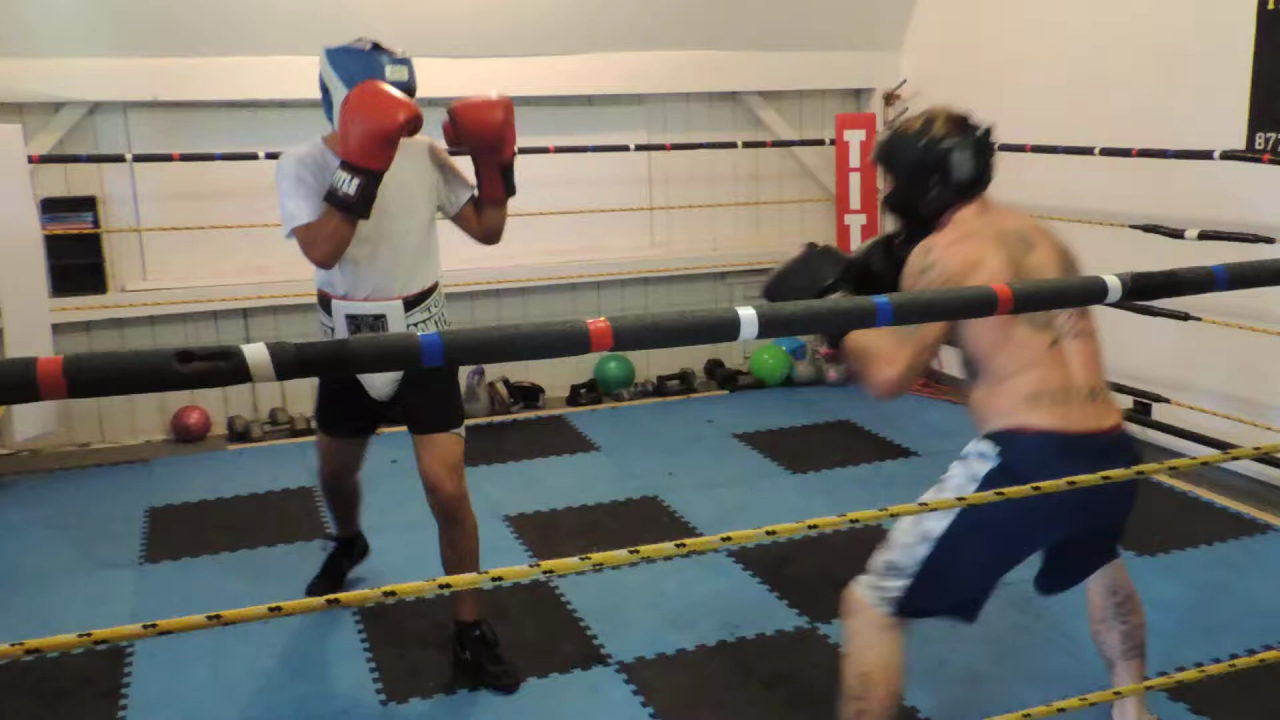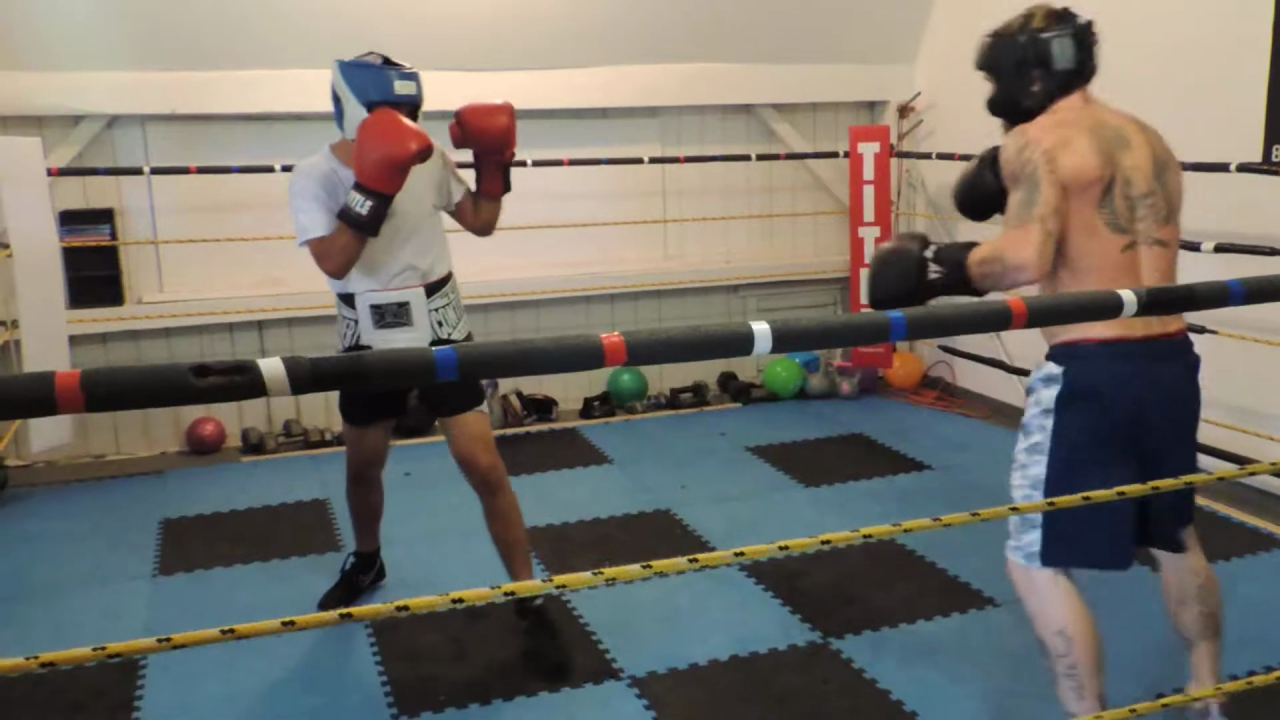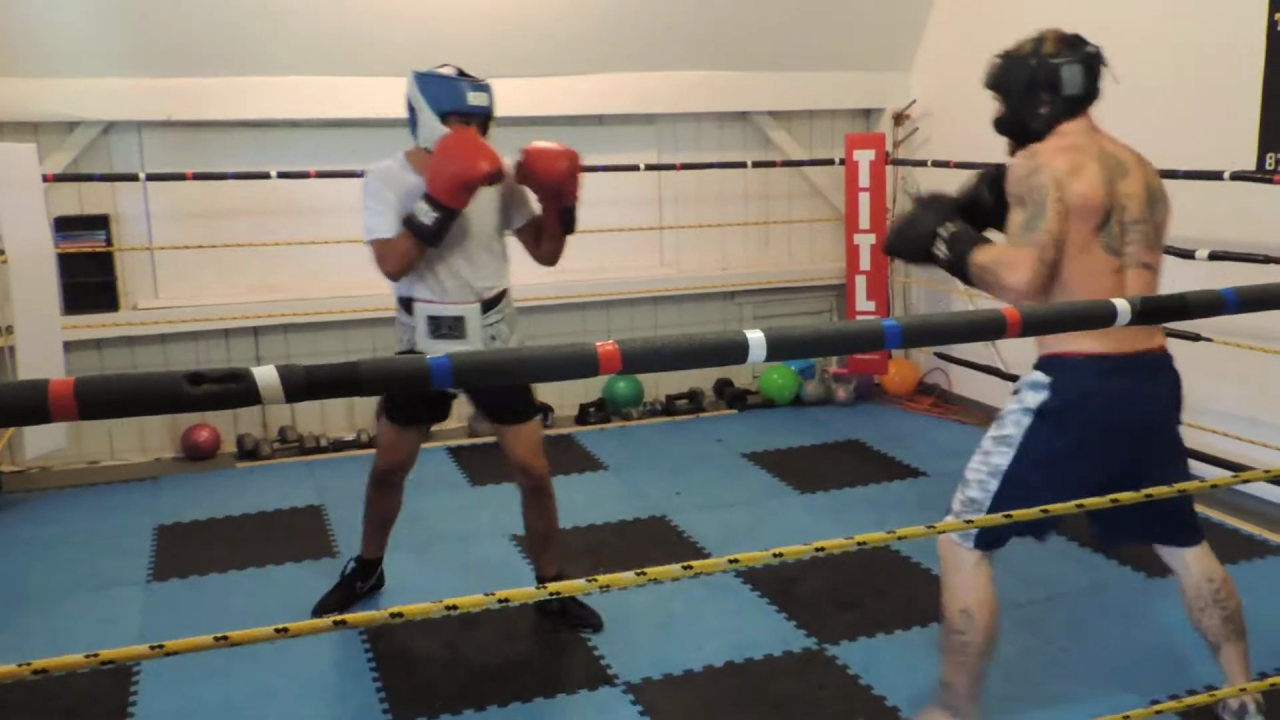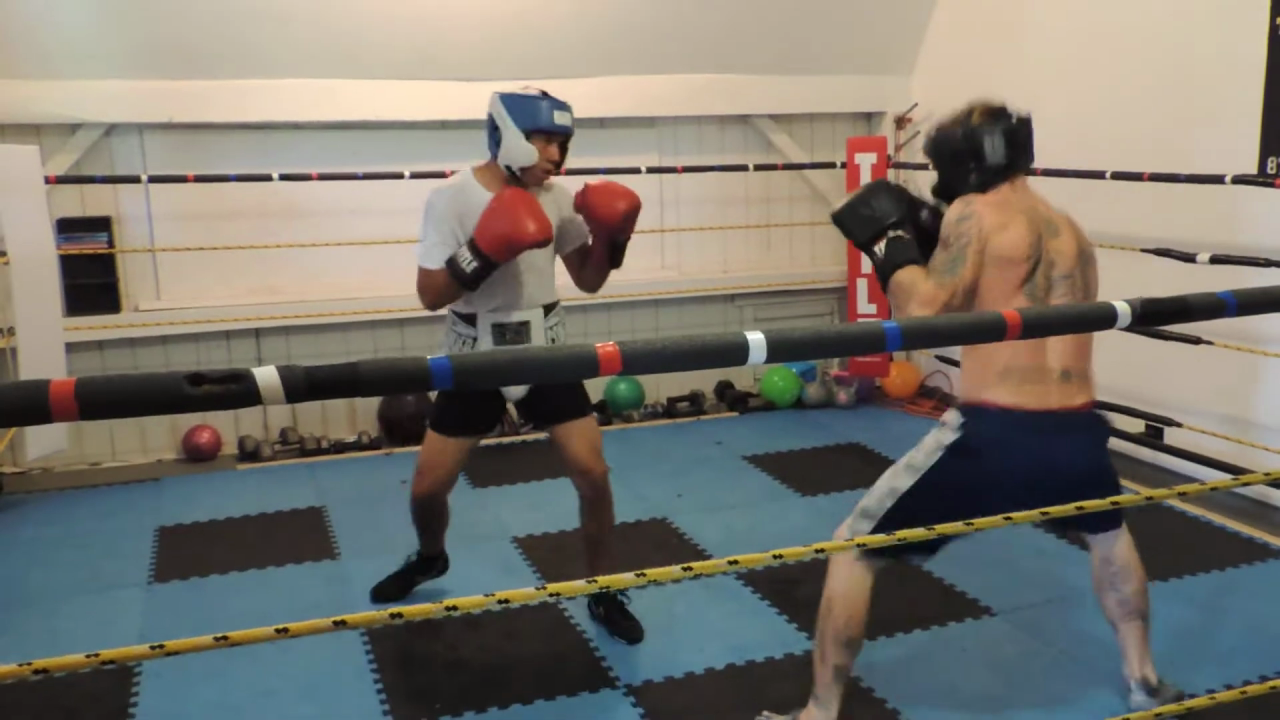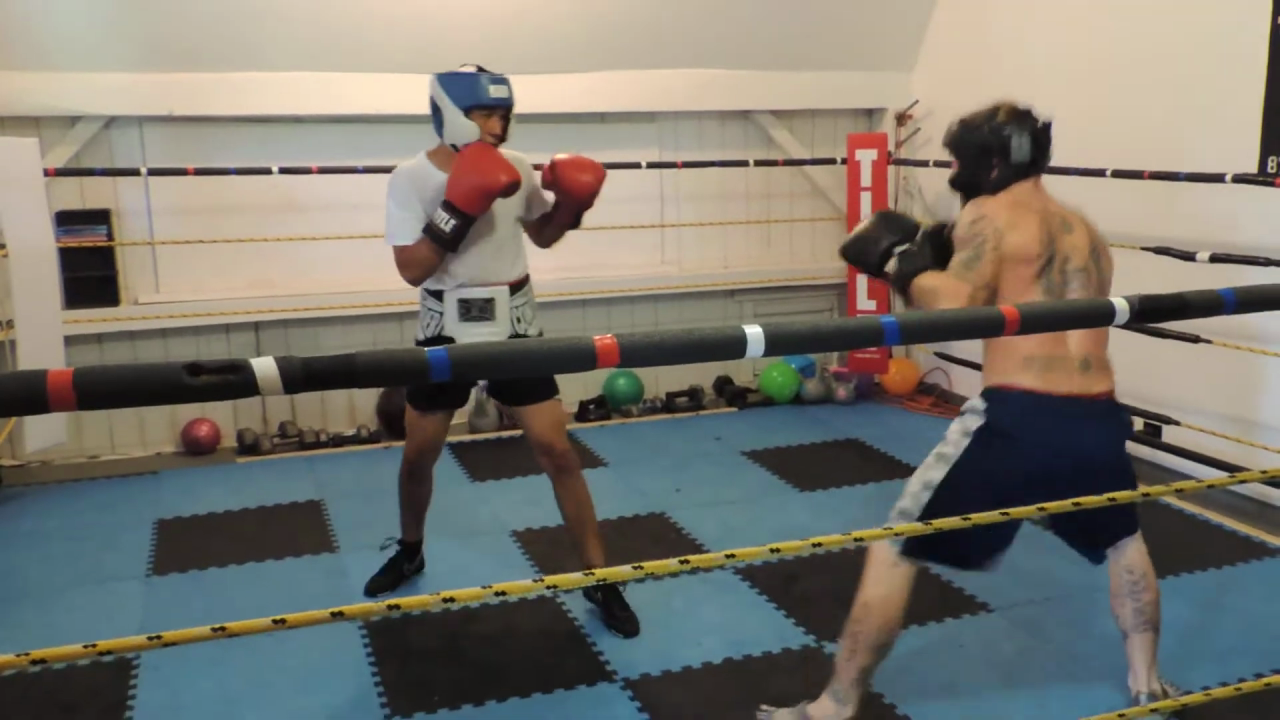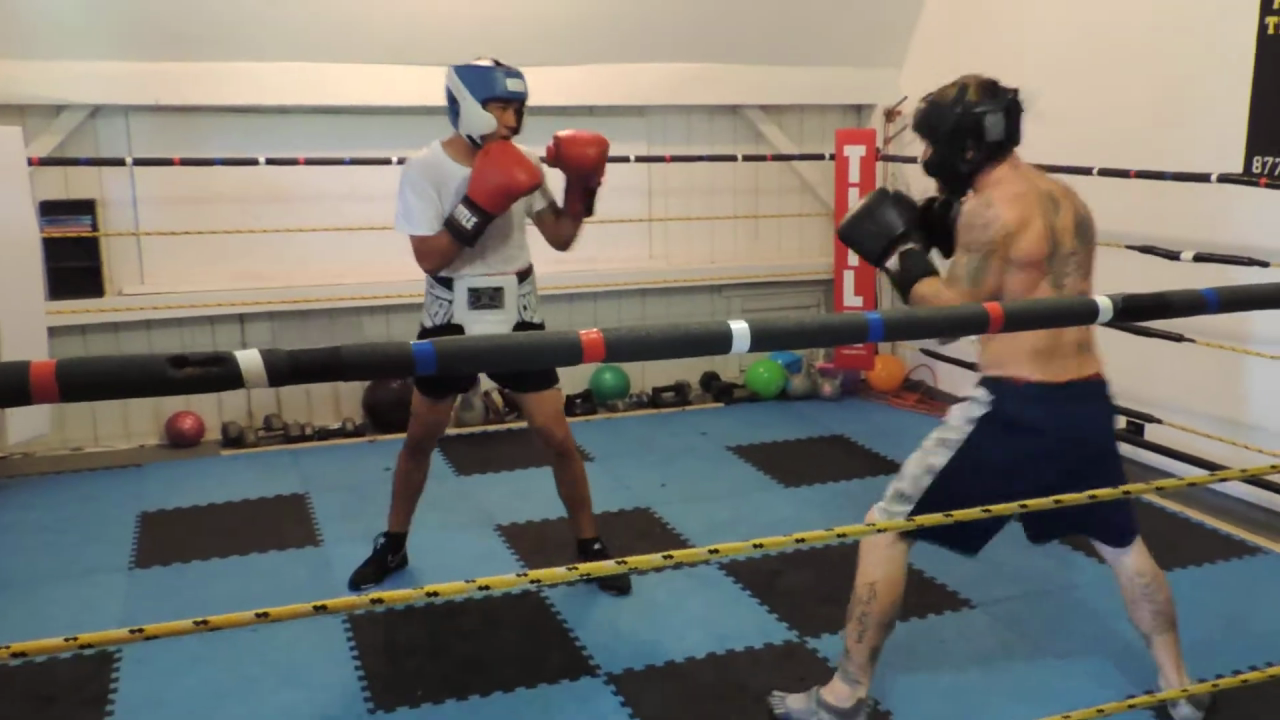
dt=0.3s
person 1, frame 1
left shoulder: (944, 253)
right shoulder: (1044, 238)
left elbow: (889, 372)
left wrist: (829, 302)
right wrist: (901, 279)
left hip: (1022, 461)
right hip: (1107, 452)
left knee: (871, 604)
right knee: (1097, 563)
person 1, frame 2
left shoulder: (1036, 140)
right shoulder: (1149, 142)
left elbow: (1027, 261)
left wrist: (940, 265)
left hip: (1090, 373)
right hip: (1168, 362)
left knee: (1038, 565)
right knee: (1175, 544)
person 1, frame 3
left shoulder: (1045, 161)
right shoulder: (1142, 172)
left elbow: (1017, 279)
left wrist: (948, 241)
right wrist: (1005, 205)
left hip: (1073, 387)
right hip: (1150, 380)
left knee: (962, 547)
right knee: (1181, 542)
person 1, frame 4
left shoulder: (975, 213)
right shoulder: (1072, 233)
left elbow: (923, 308)
left wrist: (887, 243)
left hip: (992, 433)
right hip: (1075, 432)
left knee: (853, 548)
right knee: (1108, 531)
person 1, frame 5
left shoulder: (990, 213)
right shoulder: (1088, 233)
left elbow: (953, 302)
left wrist: (900, 262)
left hip: (1016, 418)
right hip: (1095, 418)
left knee: (894, 553)
right knee: (1124, 540)
person 1, frame 6
left shoulder: (992, 206)
right shoulder: (1067, 199)
left elbow: (954, 307)
left wrist: (898, 253)
right wrist: (951, 234)
left hip: (1013, 408)
right hip: (1084, 401)
left knee: (885, 529)
right knee: (1121, 543)
person 2, frame 1
left shoulder: (424, 156)
right shoulder: (301, 166)
left elbow: (488, 229)
right elbow: (322, 251)
left wrist: (493, 159)
right wrist: (360, 167)
left hip: (421, 338)
right hip: (347, 344)
left knee: (447, 492)
right knee: (336, 473)
left ankle: (470, 632)
right ankle: (348, 543)
person 2, frame 2
left shoulder: (428, 160)
right shoulder: (314, 176)
left elbow: (482, 222)
right elbow: (333, 261)
left wrist: (495, 160)
right wrist: (374, 187)
left hip: (438, 329)
right hip: (368, 339)
left knee: (484, 467)
right knee: (363, 466)
left ankle: (531, 604)
right ankle: (366, 561)
person 2, frame 3
left shoulder: (500, 176)
right shoulder: (387, 180)
left elbow: (547, 253)
right elbow: (392, 265)
left wrist: (560, 200)
right wrist: (442, 199)
left hip: (493, 340)
right hip: (424, 345)
left knee: (533, 472)
right knee: (389, 468)
left ankle: (551, 585)
right ankle: (367, 569)
person 2, frame 4
left shoulder: (560, 199)
right shoulder: (451, 198)
left elbow: (588, 280)
right elbow: (430, 295)
left wrist: (611, 237)
right wrist: (483, 253)
left hip: (545, 352)
right hip: (476, 355)
left knee: (592, 474)
right knee: (427, 488)
left ankle: (603, 591)
right ankle: (430, 557)
person 2, frame 5
left shoulder: (514, 169)
right shoulder: (410, 179)
left elbow: (542, 235)
right elbow: (411, 269)
left wrist: (571, 203)
right wrist: (459, 207)
left hip: (513, 327)
right hip: (444, 332)
left knee: (557, 454)
right knee: (418, 456)
left ankle: (599, 580)
right ankle: (409, 551)
person 2, frame 6
left shoulder: (517, 162)
right shoulder: (423, 169)
left elbow: (560, 239)
right elbow: (429, 258)
left wrist: (582, 187)
right wrist: (479, 205)
left hip: (517, 315)
right hip: (452, 318)
left knee: (557, 439)
right knee: (421, 440)
left ankle: (590, 546)
right ankle: (393, 544)
